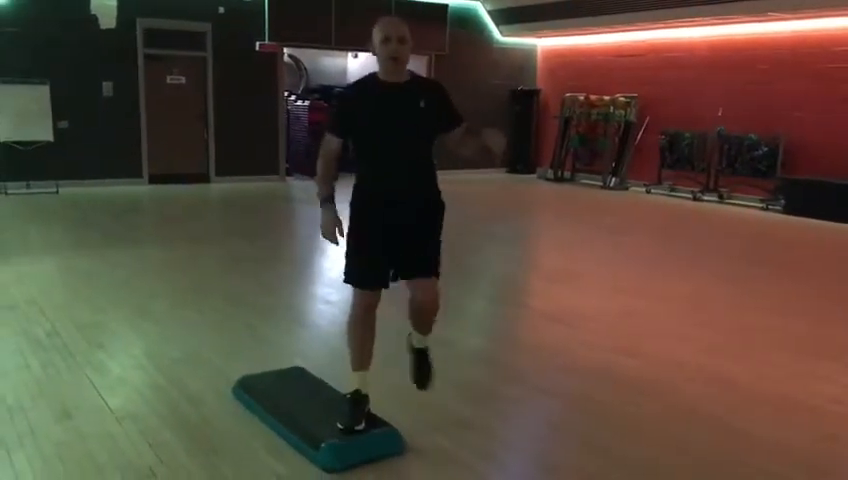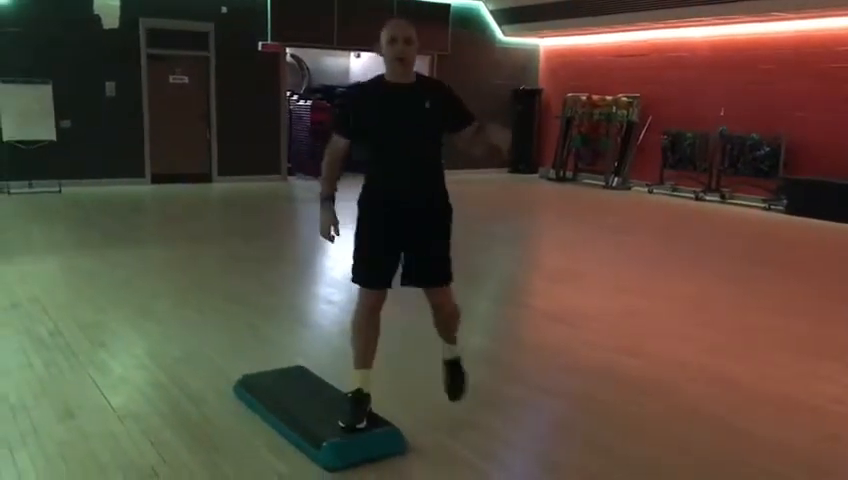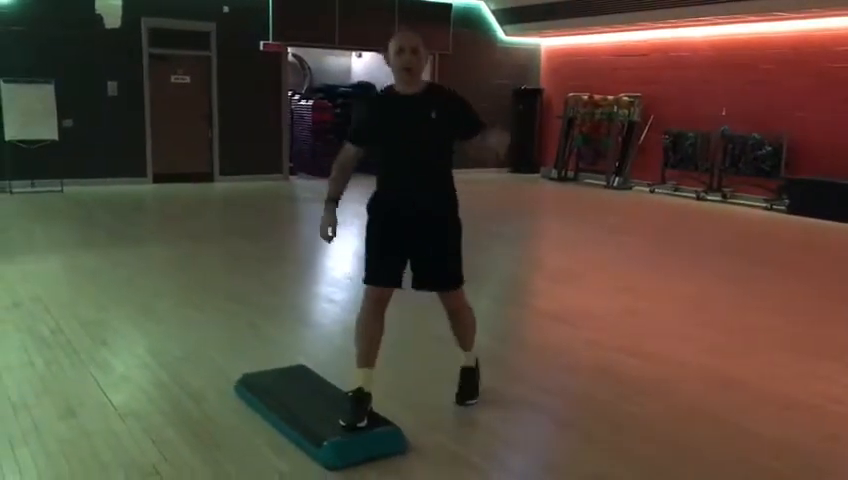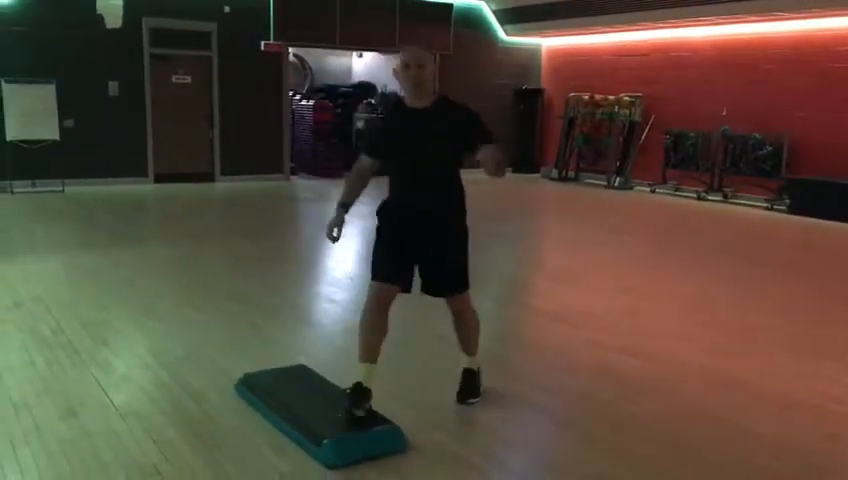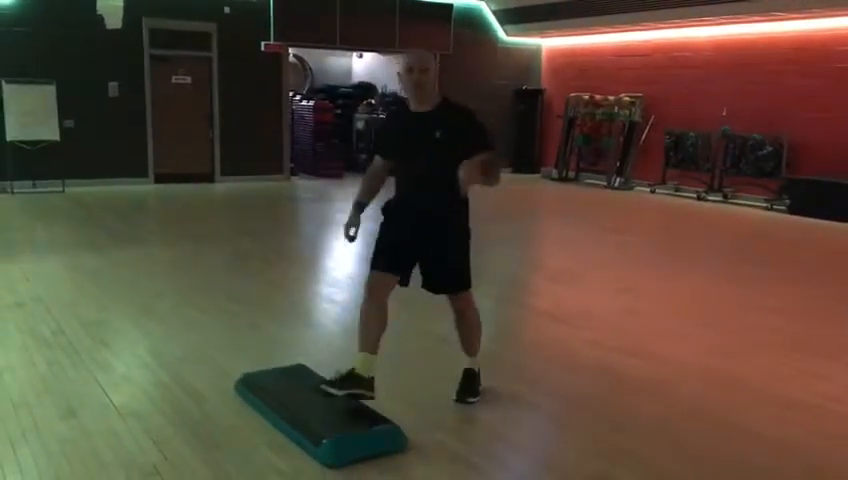
dt=0.1s
person 1, frame 1
left shoulder: (431, 93)
right shoulder: (355, 96)
left elbow: (459, 141)
right elbow: (328, 153)
left wrist: (485, 139)
right wrist: (327, 205)
left hip: (422, 208)
right hip: (370, 210)
left knee: (425, 295)
right knee: (364, 299)
left ankle: (419, 343)
right ankle: (359, 393)
person 1, frame 2
left shoulder: (438, 94)
right shoulder: (363, 96)
left elbow: (469, 139)
right elbow: (336, 151)
left wrist: (493, 136)
right wrist: (327, 202)
left hip: (428, 210)
right hip: (378, 209)
left knee: (440, 296)
right knee: (369, 298)
left ankle: (450, 354)
right ankle: (361, 392)
person 1, frame 3
left shoulder: (447, 102)
right shoulder: (375, 106)
left elbow: (479, 145)
right elbow: (347, 159)
left wrist: (496, 141)
right wrist: (331, 204)
left hip: (438, 215)
right hip: (388, 213)
left knee: (453, 298)
right knee: (375, 297)
left ankle: (470, 364)
right ankle: (362, 390)
person 1, frame 4
left shoulder: (458, 116)
right shoulder: (388, 120)
left elbow: (497, 166)
right elbow: (364, 168)
left wrist: (492, 159)
right wrist: (341, 209)
left hip: (445, 221)
right hip: (398, 216)
left knee: (458, 301)
right knee: (379, 296)
left ankle: (471, 369)
right ankle: (364, 385)
person 1, frame 5
left shoulder: (460, 120)
right shoulder: (394, 123)
left elbow: (492, 173)
right elbow: (378, 170)
left wrist: (476, 170)
right wrist: (357, 210)
left hip: (447, 222)
right hip: (402, 215)
left knee: (460, 299)
right knee: (376, 285)
left ankle: (472, 370)
right ankle: (362, 374)
